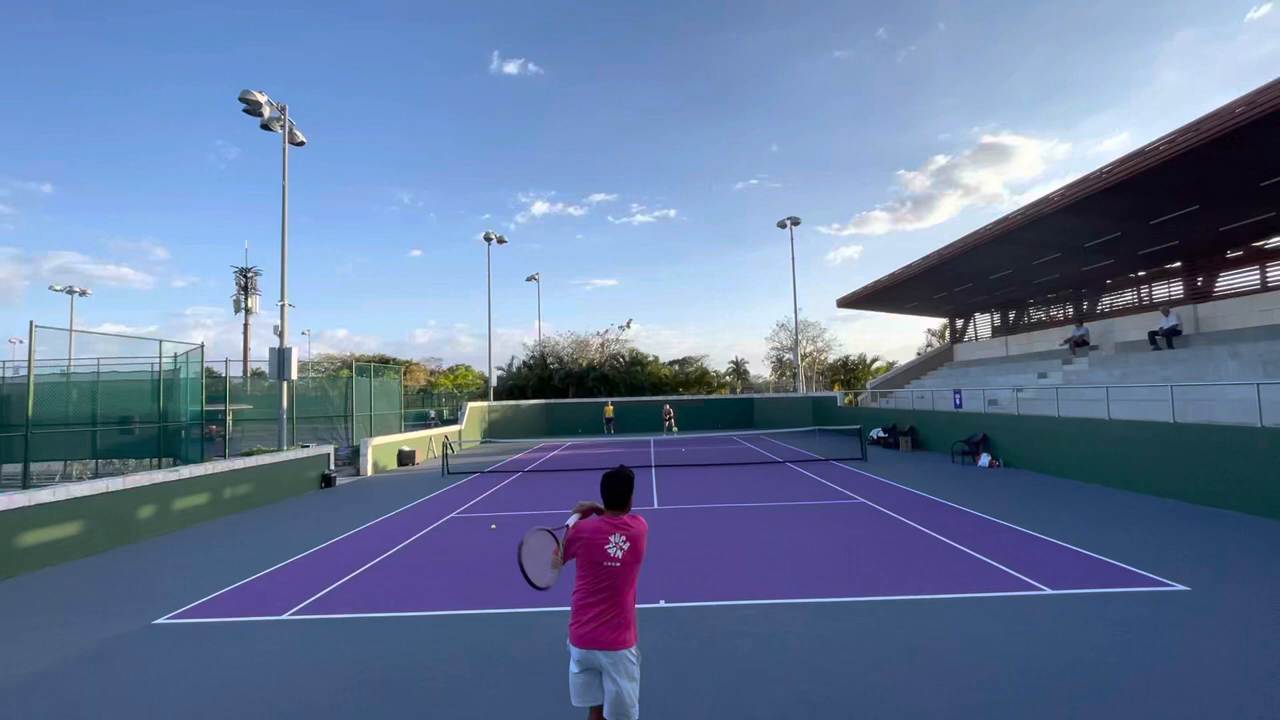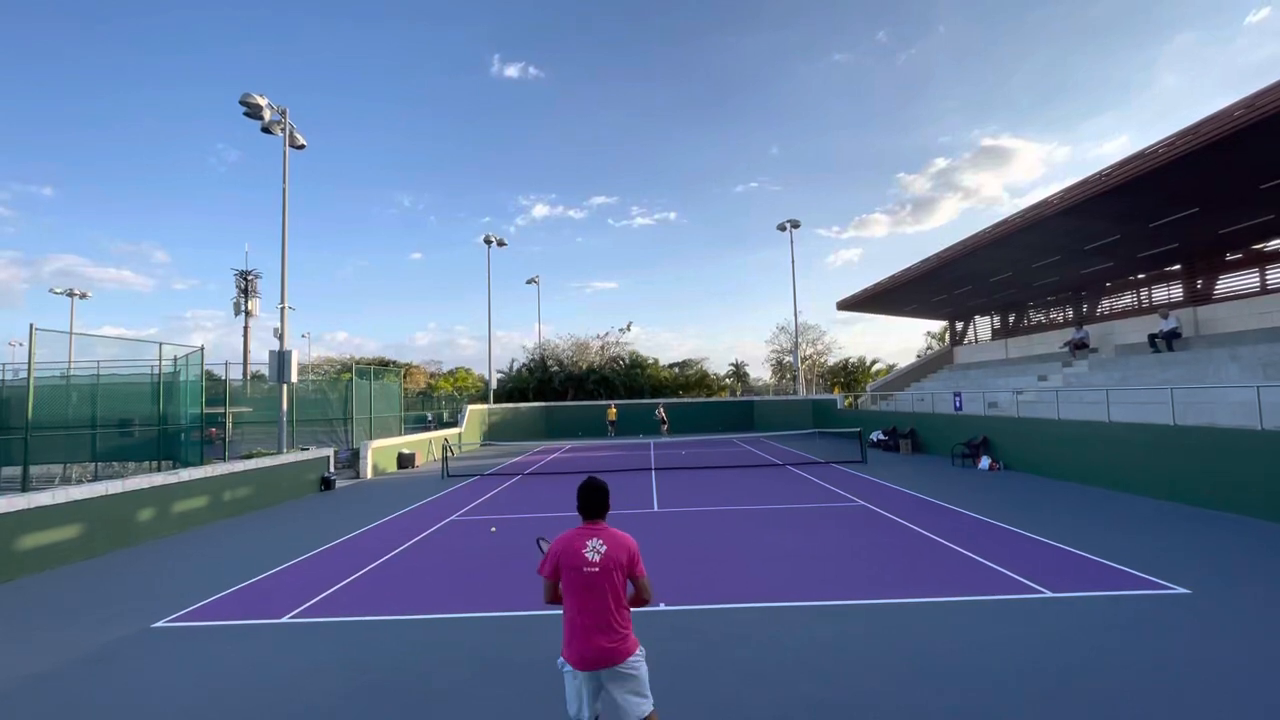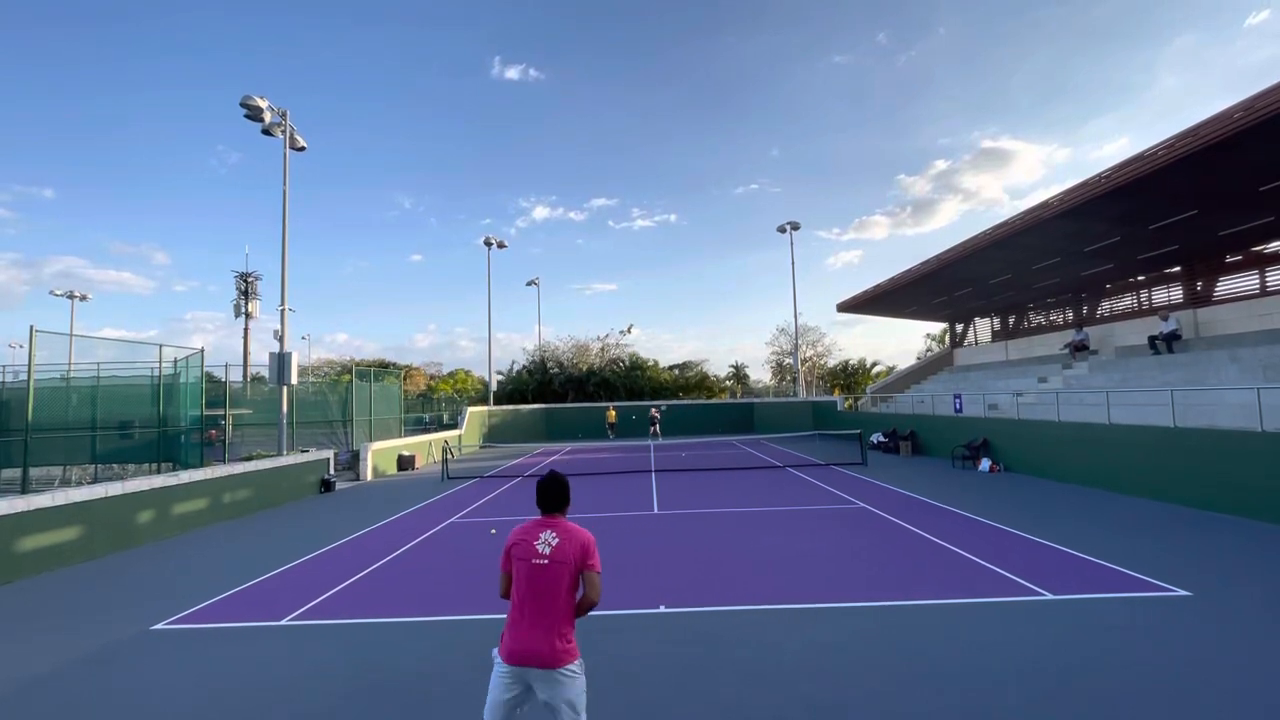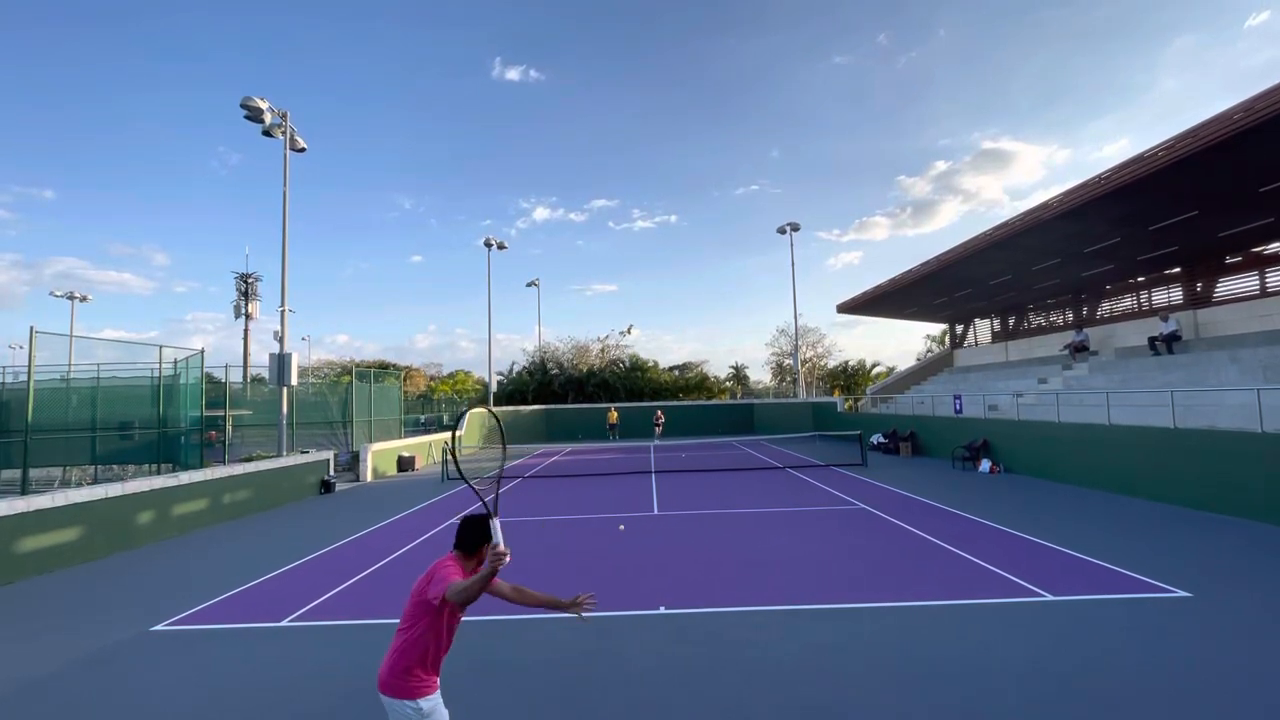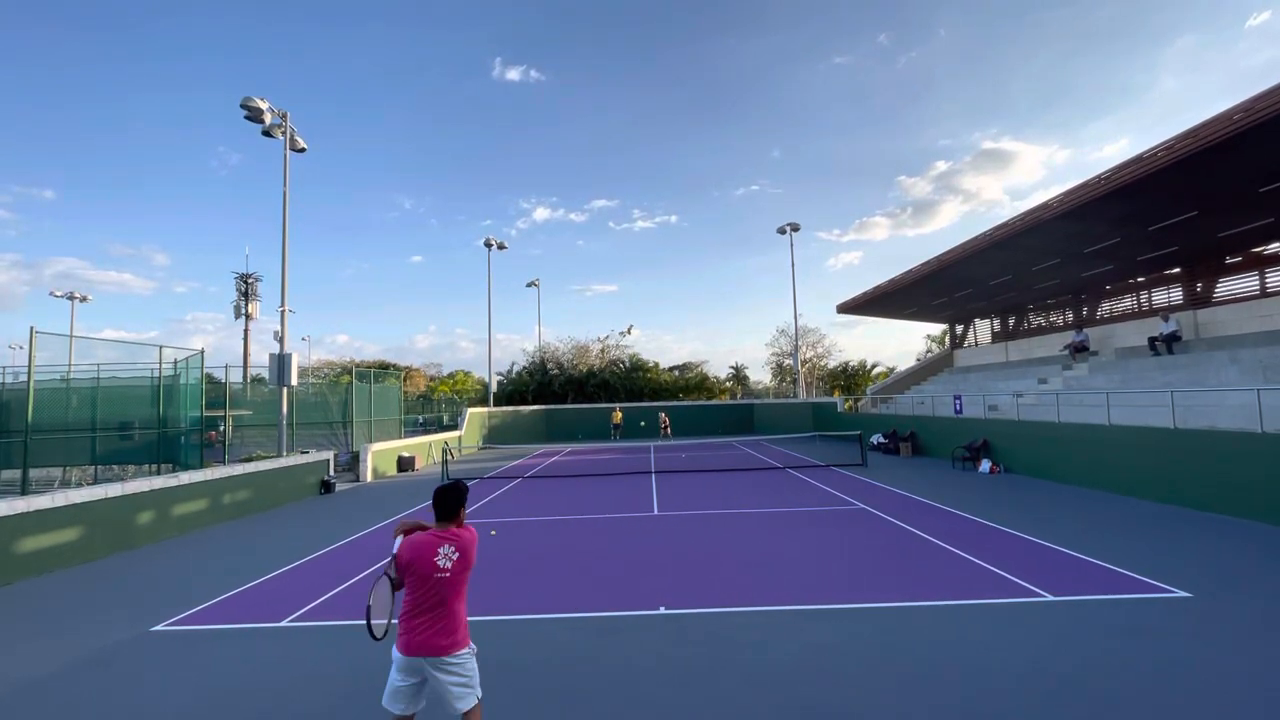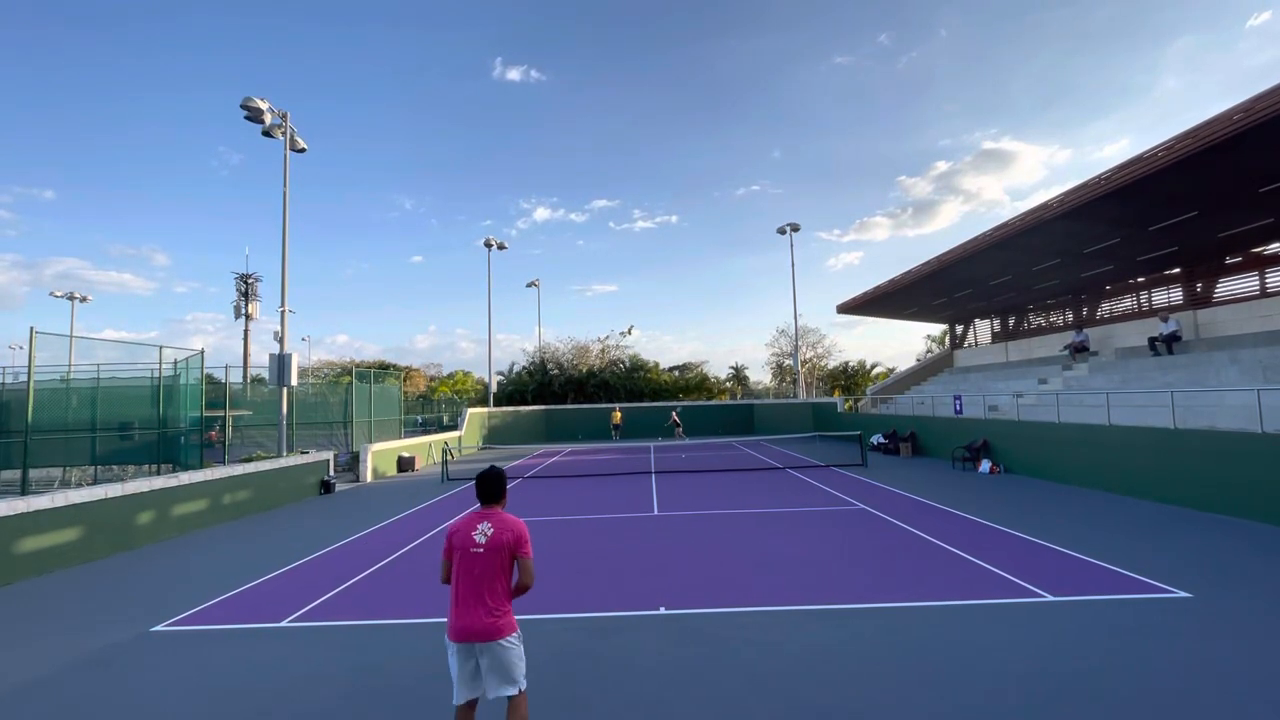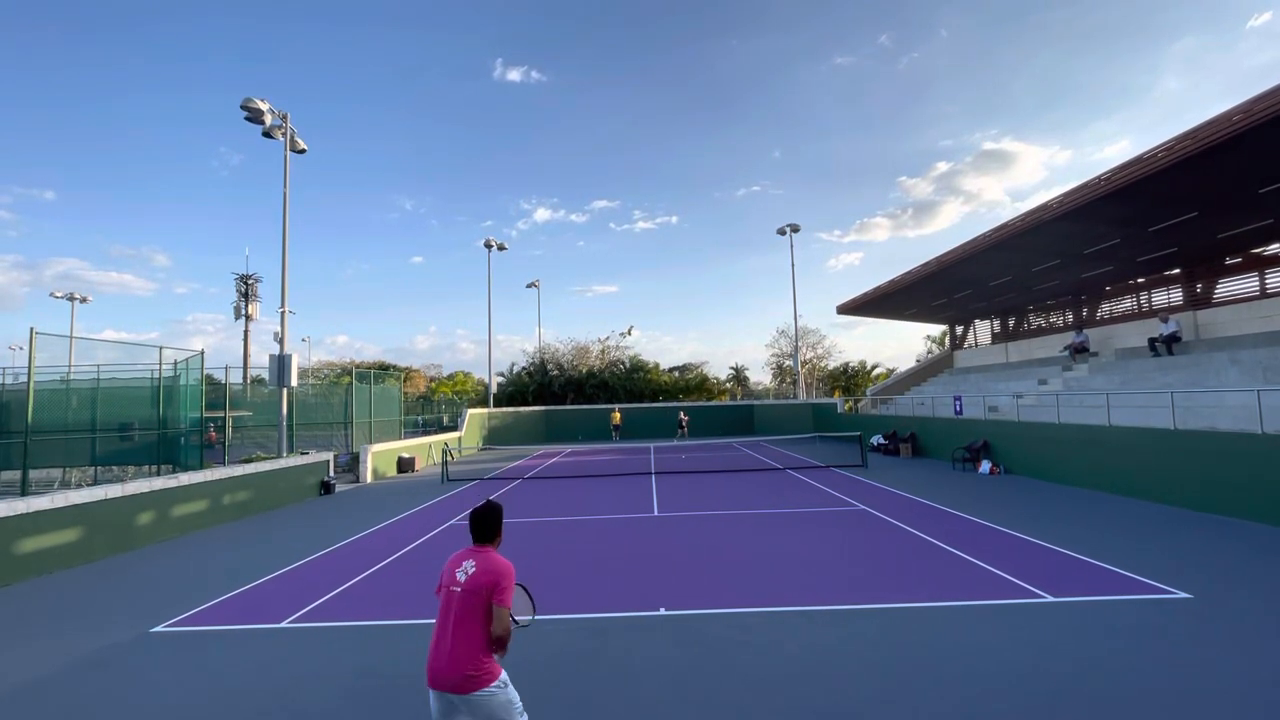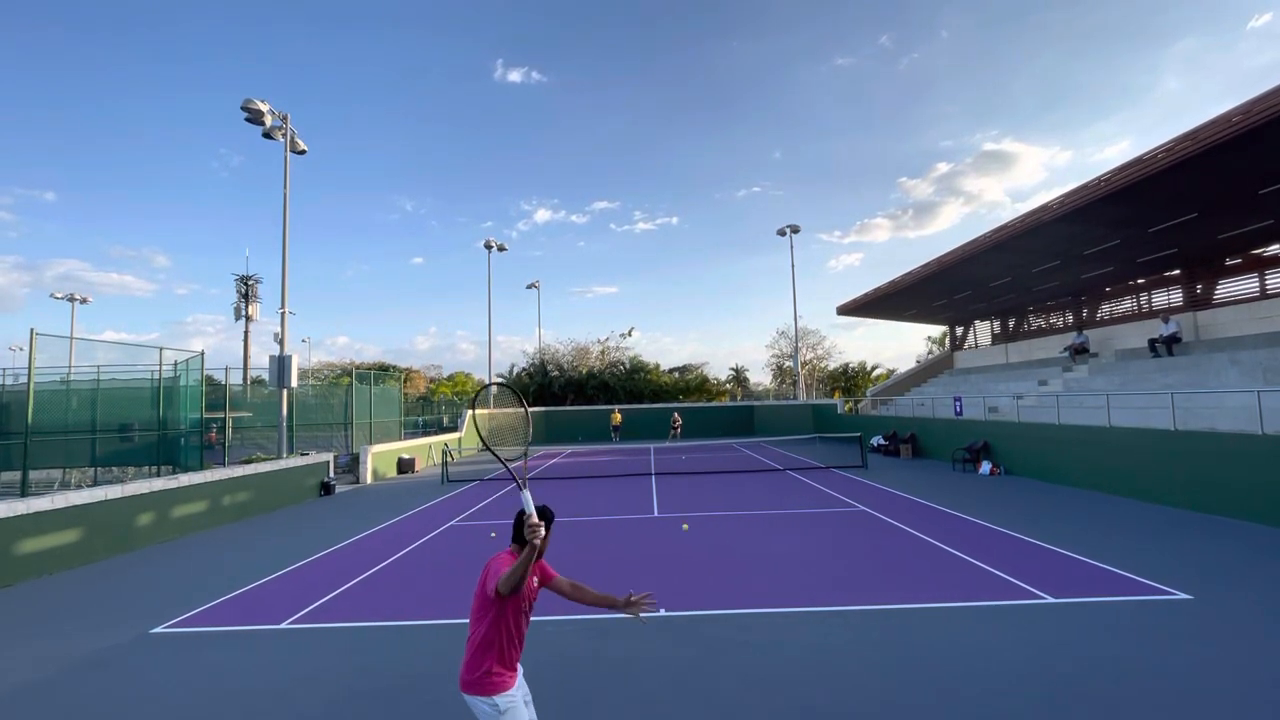
dt=0.7s
person 1, frame 1
left shoulder: (580, 531)
right shoulder: (639, 528)
left elbow: (556, 559)
right wrist: (593, 510)
left hip: (582, 639)
right hip: (618, 644)
person 1, frame 2
left shoulder: (559, 545)
right shoulder: (626, 543)
left elbow: (549, 597)
right elbow: (644, 597)
left hip: (579, 656)
right hip: (622, 652)
person 1, frame 3
left shoulder: (516, 536)
right shoulder: (582, 539)
left elbow: (504, 591)
right elbow: (593, 598)
right wrist: (566, 617)
left hip: (513, 653)
right hip: (556, 657)
person 1, frame 4
left shoulder: (466, 570)
right shoulder: (446, 572)
left elbow: (513, 592)
right elbow: (458, 595)
left wrist: (565, 605)
right wrist: (488, 571)
left hip: (417, 676)
right hip: (408, 684)
person 1, frame 5
left shoulder: (410, 545)
right shoulder: (470, 537)
left elbow: (395, 584)
right wrist: (416, 525)
left hip: (411, 648)
right hip: (452, 648)
person 1, frame 6
left shoulder: (456, 528)
right shoulder: (515, 527)
left elbow: (445, 577)
right elbow: (527, 581)
left hip: (459, 630)
right hip: (498, 630)
right knee: (517, 696)
person 1, frame 7
left shoulder: (453, 562)
right shoulder: (501, 568)
right elbow: (499, 629)
right wrist: (500, 648)
left hip: (437, 673)
right hip: (476, 678)
person 1, frame 8
left shoulder: (533, 563)
right shoulder: (501, 565)
left elbow: (570, 589)
right elbow: (507, 587)
left wrist: (619, 604)
right wrist: (531, 548)
left hip: (509, 673)
right hip: (489, 684)
